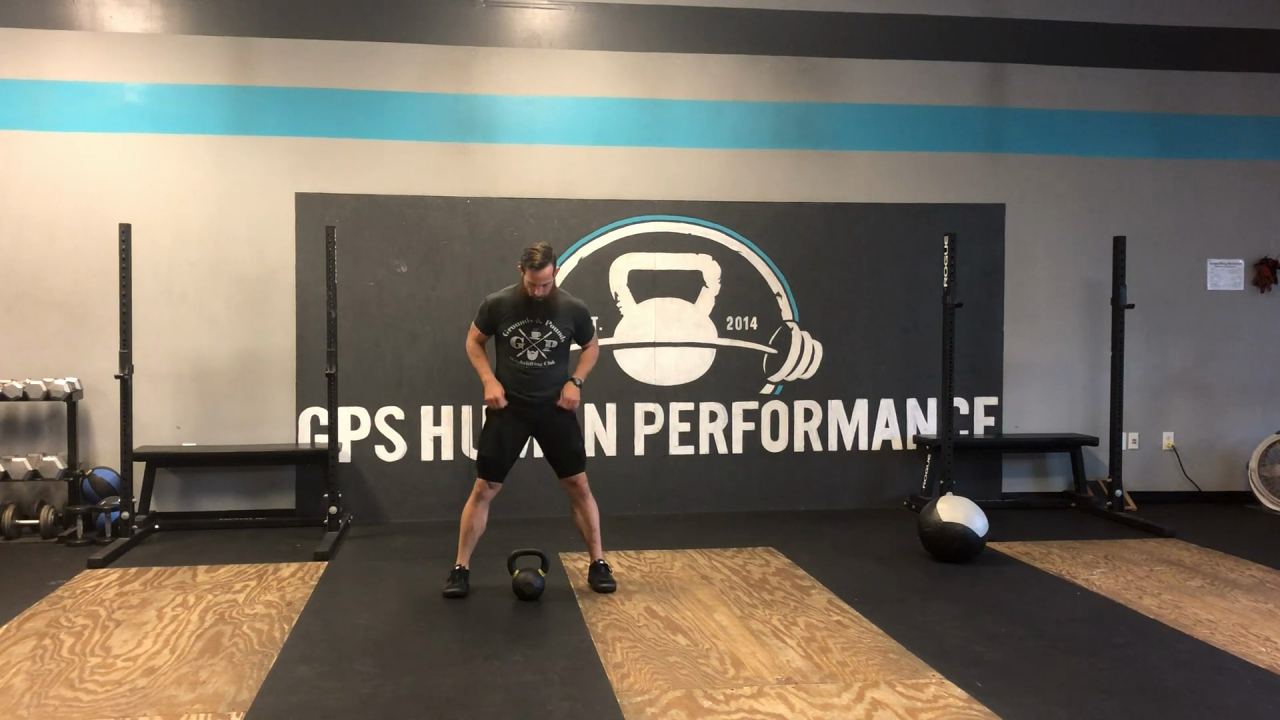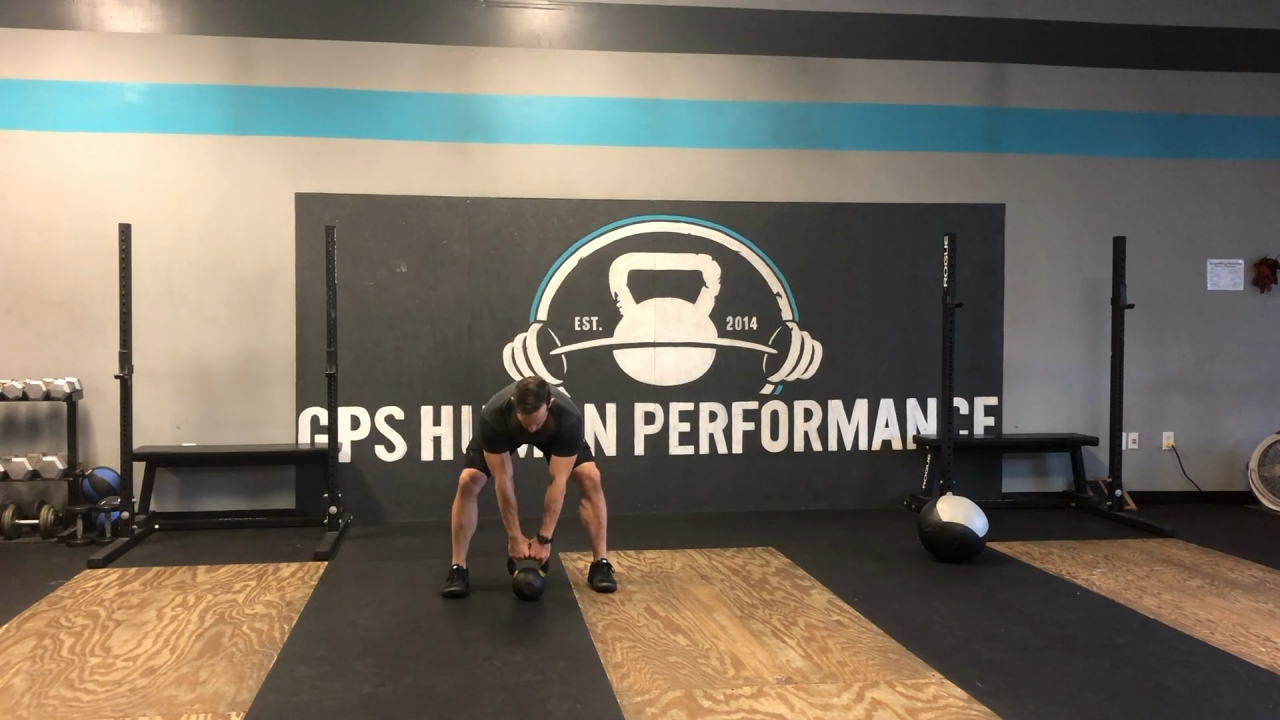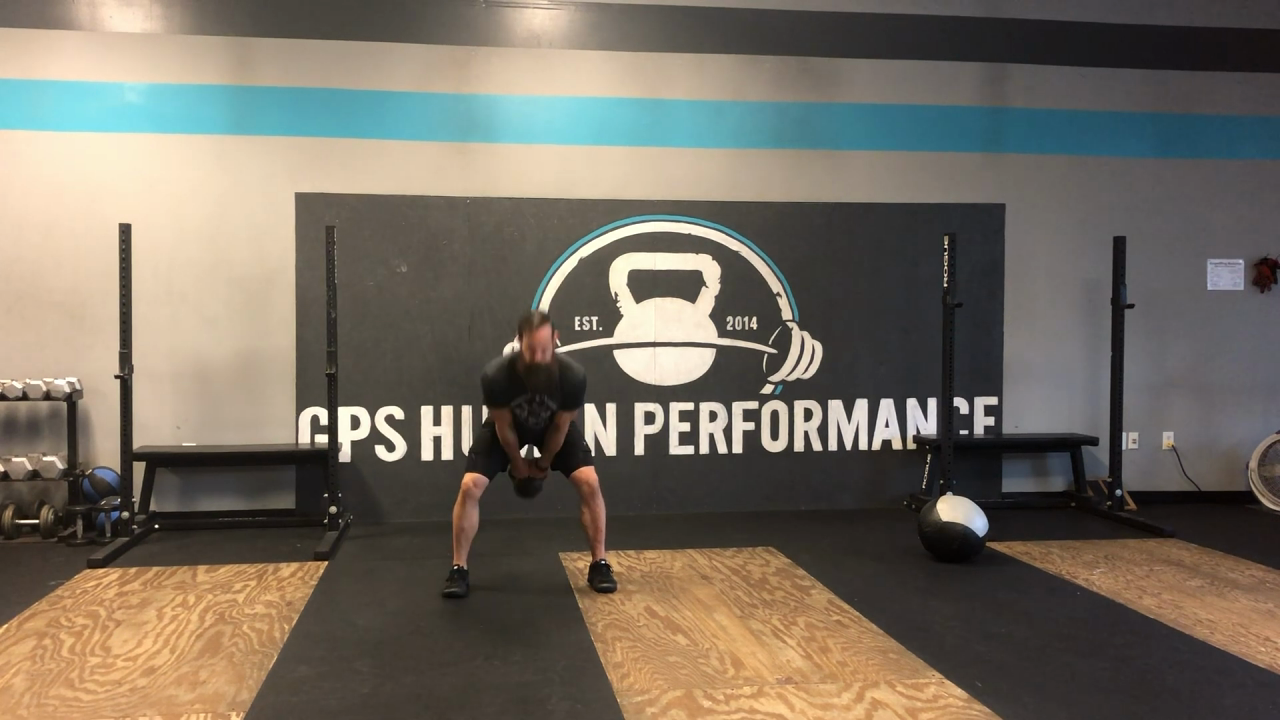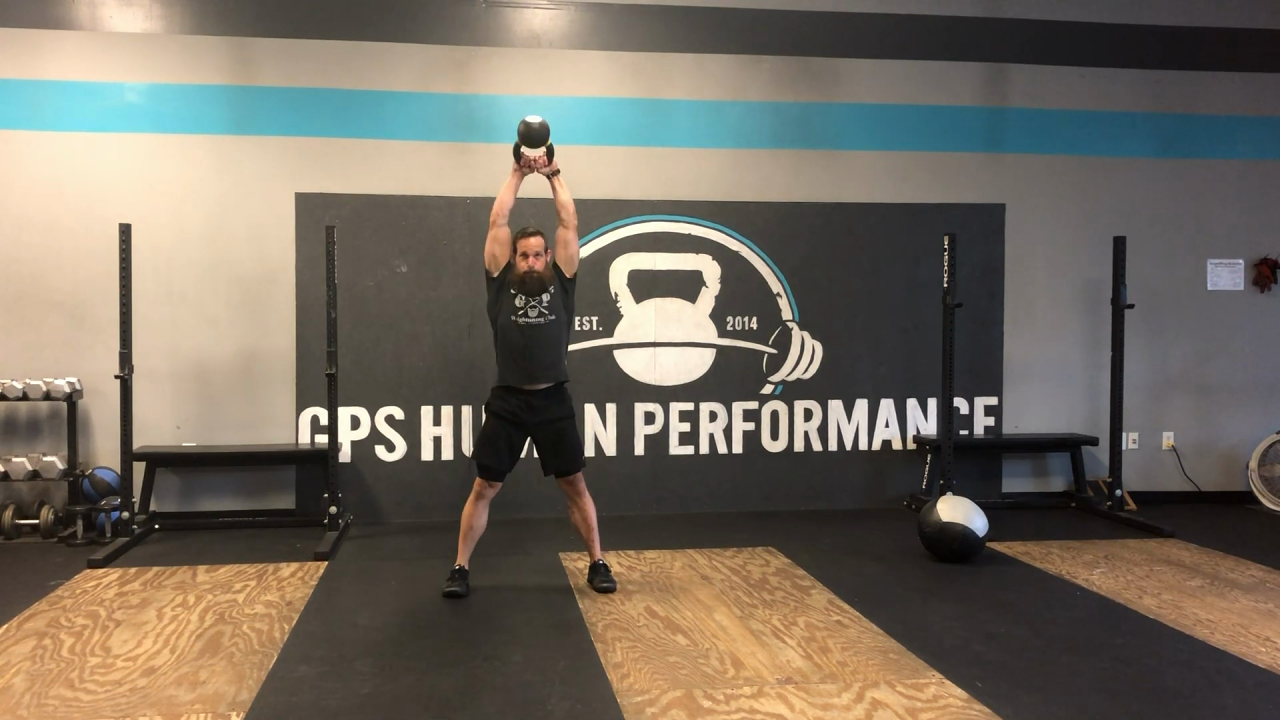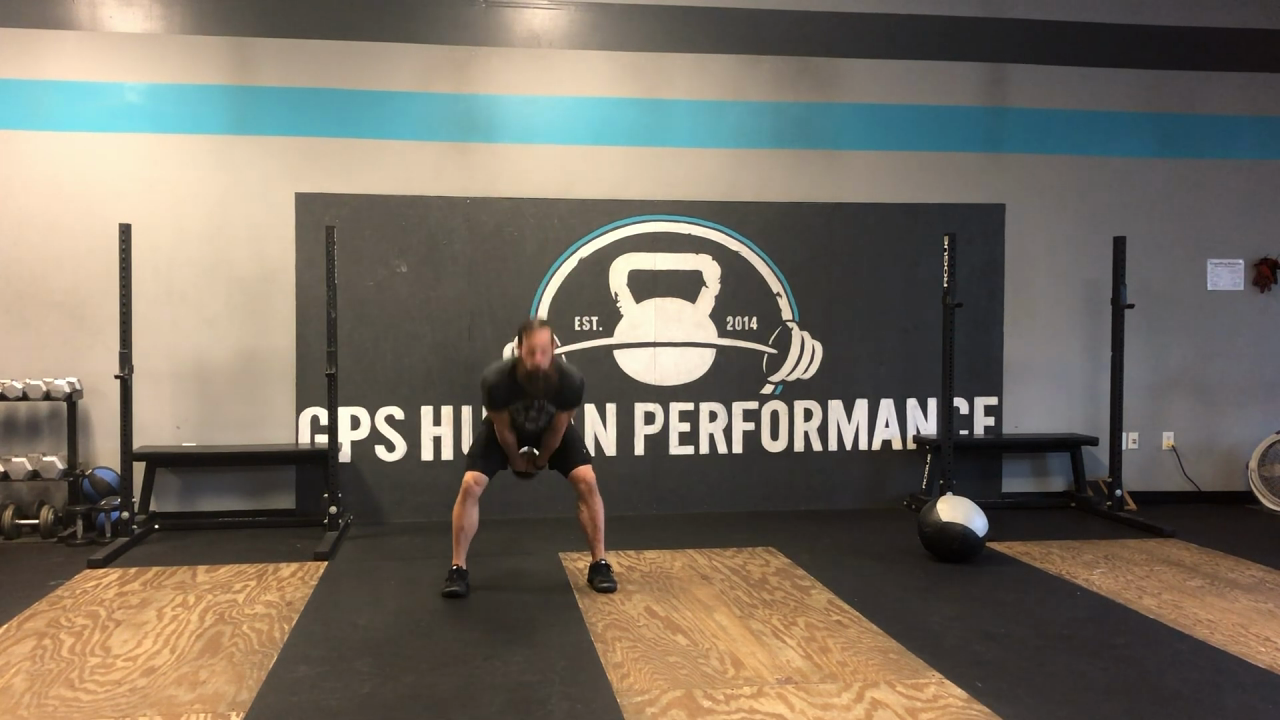
dt=1s
person 1, frame 1
left shoulder: (573, 309)
right shoulder: (497, 304)
left elbow: (591, 346)
right elbow: (474, 341)
left wrist: (576, 381)
right wrist: (489, 380)
left hip: (556, 409)
right hip: (507, 409)
left knee: (578, 486)
right knee: (484, 489)
left ankle: (598, 564)
right ankle: (460, 569)
person 1, frame 2
left shoulder: (569, 418)
right shoulder: (493, 416)
left elbow: (558, 482)
right elbow: (503, 480)
left wrist: (544, 539)
right wrist: (515, 537)
left hip: (553, 433)
right hip: (506, 432)
left knee: (590, 478)
right knee: (468, 481)
left ankle: (601, 564)
right ankle: (458, 568)
person 1, frame 3
left shoulder: (572, 375)
right shoulder: (496, 375)
left elbow: (560, 428)
right elbow: (505, 428)
left wrist: (544, 464)
right wrist: (517, 463)
left hip: (553, 427)
right hip: (505, 426)
left knee: (589, 483)
right knee: (470, 486)
left ankle: (599, 564)
right ankle: (459, 569)
person 1, frame 4
left shoulder: (561, 283)
right shoulder: (501, 283)
left elbow: (569, 224)
right elbow: (497, 223)
left wrist: (553, 174)
right wrist: (517, 173)
left hip: (553, 403)
right hip: (507, 403)
left knee: (574, 486)
right knee: (484, 489)
left ankle: (597, 564)
right ankle: (460, 568)
person 1, frame 5
left shoulder: (570, 380)
right shoulder: (496, 379)
left elbow: (558, 428)
right elbow: (504, 430)
left wrist: (542, 459)
right wrist: (516, 459)
left hip: (551, 430)
right hip: (504, 429)
left knee: (586, 480)
right knee: (470, 485)
left ankle: (599, 563)
right ankle: (458, 568)
